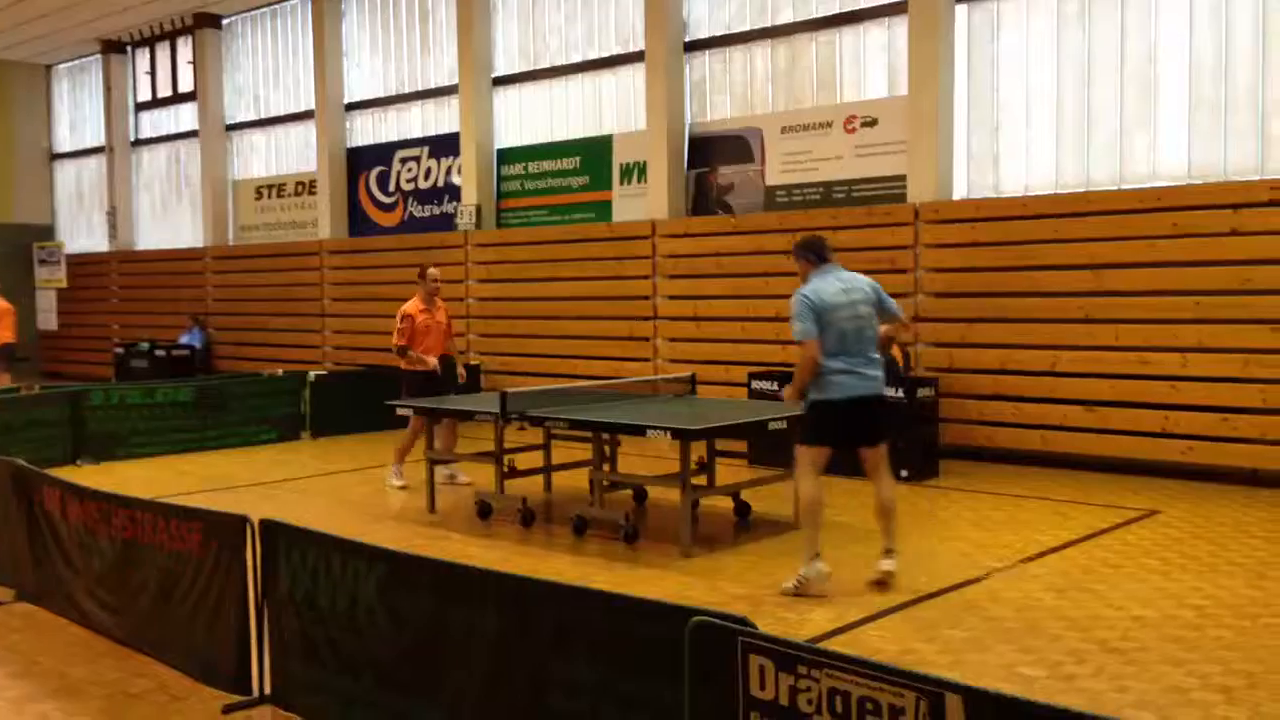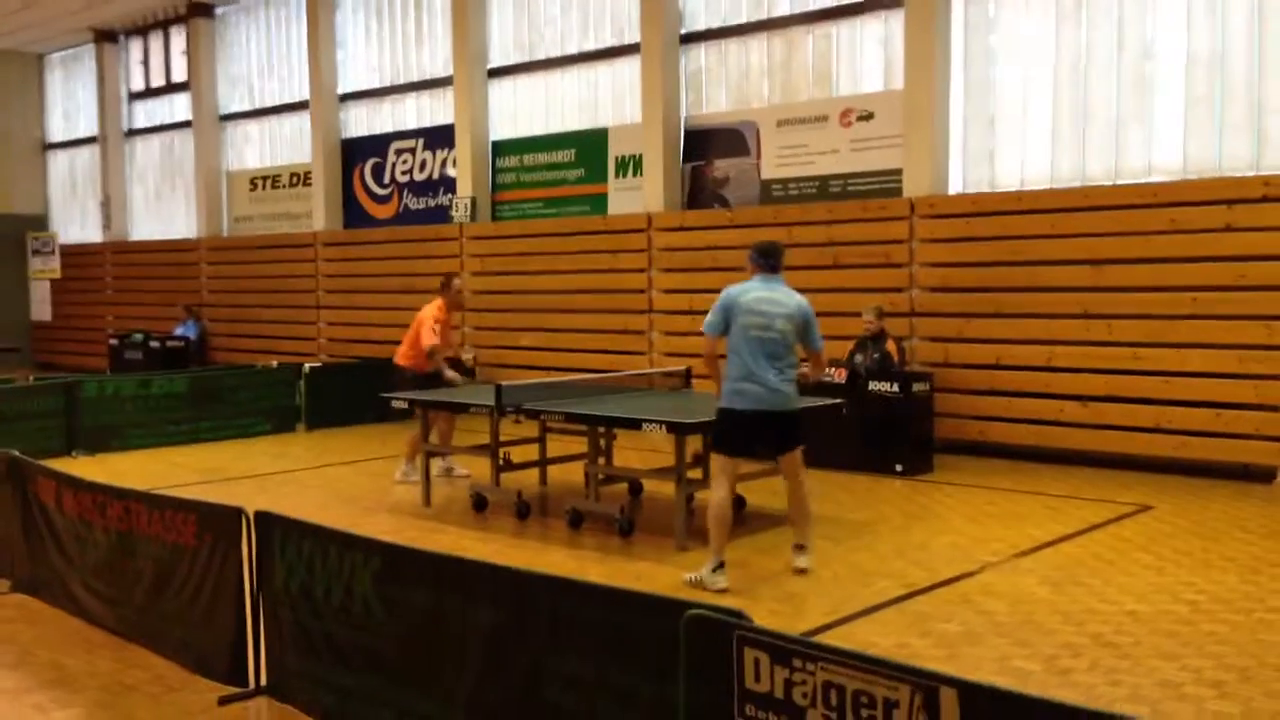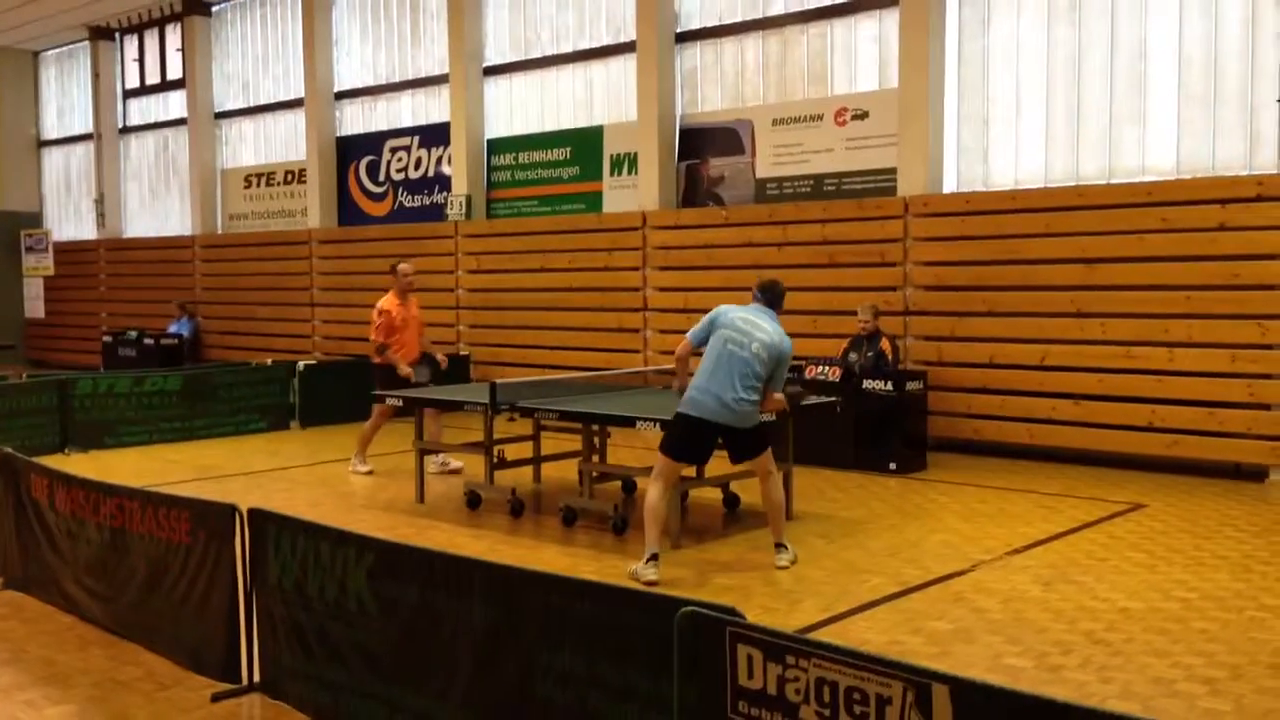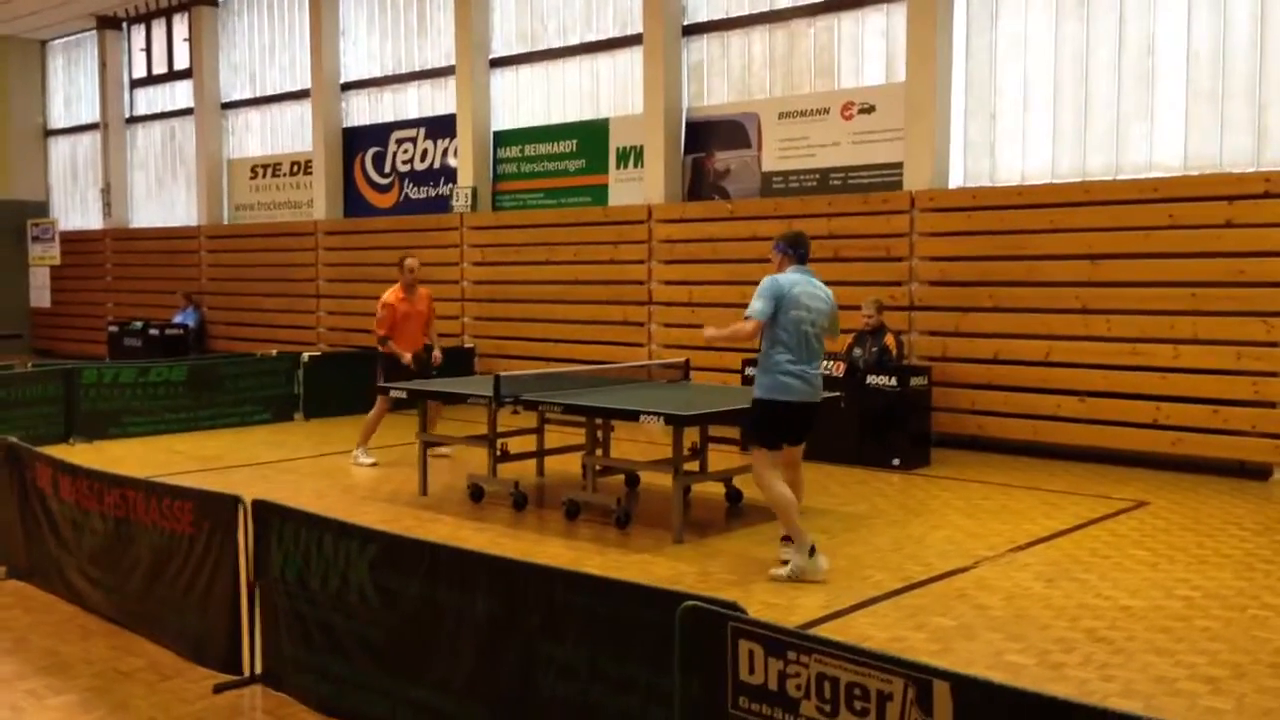
dt=0.5s
person 1, frame 1
left shoulder: (807, 296)
right shoulder: (865, 283)
left elbow: (810, 356)
right elbow: (899, 324)
left wrist: (794, 388)
left hip: (830, 394)
right hip: (871, 391)
left knee: (807, 473)
right knee: (879, 473)
left ankle: (813, 563)
right ankle: (888, 555)
person 1, frame 2
left shoulder: (732, 295)
right shoulder: (800, 304)
left elbow: (709, 351)
right elbow: (818, 361)
left wrist: (721, 383)
right wrist: (808, 372)
left hip: (738, 402)
right hip: (783, 403)
left knee: (722, 483)
right knee: (794, 475)
left ankle: (717, 568)
right ankle: (801, 550)
person 1, frame 3
left shoulder: (724, 312)
right shoulder: (782, 342)
left elbow: (682, 352)
right elbow: (765, 401)
left wrist: (681, 381)
right wrist: (777, 401)
left hip: (697, 409)
right hip: (741, 416)
left knee: (660, 480)
right knee: (770, 474)
left ankle: (650, 561)
right ankle: (781, 549)
person 1, frame 4
left shoulder: (774, 285)
right shoulder: (826, 294)
left elbow: (750, 330)
left wrist: (716, 334)
left hip: (775, 391)
right hip: (809, 391)
left knee: (766, 472)
right knee: (791, 465)
left ankle: (807, 554)
right ankle: (791, 540)
person 2, frame 1
left shoulder: (442, 308)
right shoulder: (408, 311)
left elbow: (448, 339)
right elbow: (399, 348)
left wrist: (458, 364)
right wrist: (425, 360)
left hip: (439, 373)
right hip: (416, 374)
left knee: (451, 419)
right knee: (418, 425)
left ankle: (446, 469)
right ankle: (396, 470)
person 2, frame 2
left shoulder: (445, 312)
right shoulder: (432, 315)
left elbow: (445, 341)
right elbow: (430, 351)
left wrist: (457, 355)
right wrist: (446, 372)
left hip: (428, 370)
right hip: (410, 370)
left knee: (447, 412)
right knee: (428, 418)
left ankle: (445, 463)
right ankle: (407, 468)
person 2, frame 3
left shoulder: (413, 303)
right shoulder: (384, 307)
right elbow: (378, 345)
left wrist: (435, 354)
right wrist: (398, 366)
left hip: (414, 365)
right hip: (389, 369)
left knee: (432, 408)
right knee: (379, 417)
left ankle: (438, 459)
right ankle: (358, 458)
person 2, frame 4
left shoulder: (425, 295)
right shoulder: (389, 300)
left elbow: (429, 324)
right elbow: (380, 336)
left wrist: (436, 347)
right wrist: (400, 355)
left hip: (416, 356)
right hip: (393, 359)
left knee: (434, 399)
right knee: (383, 406)
right ankle: (360, 450)
